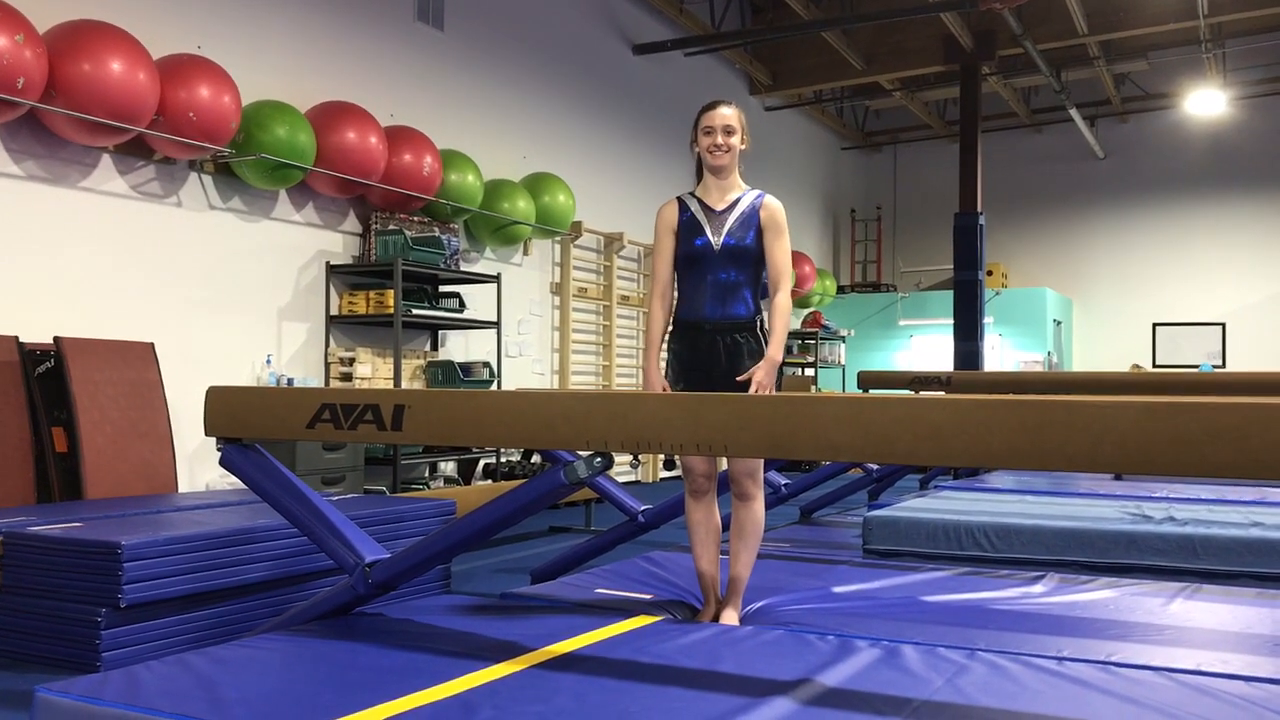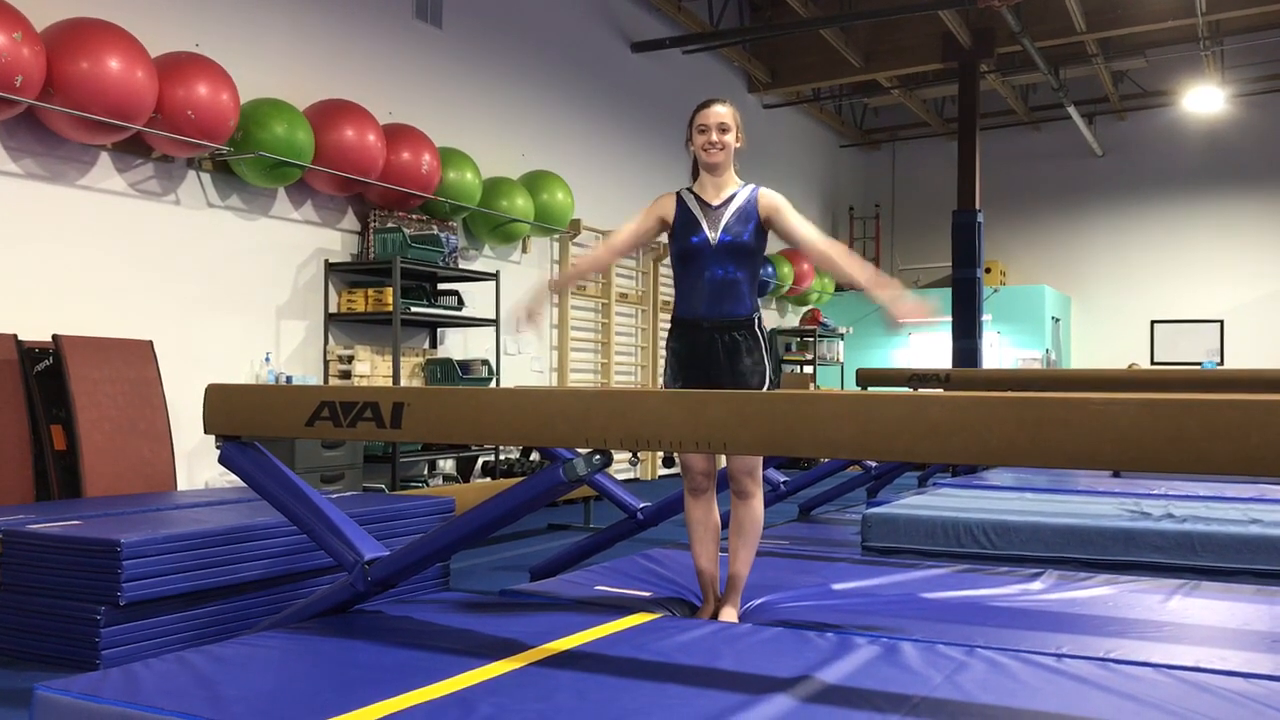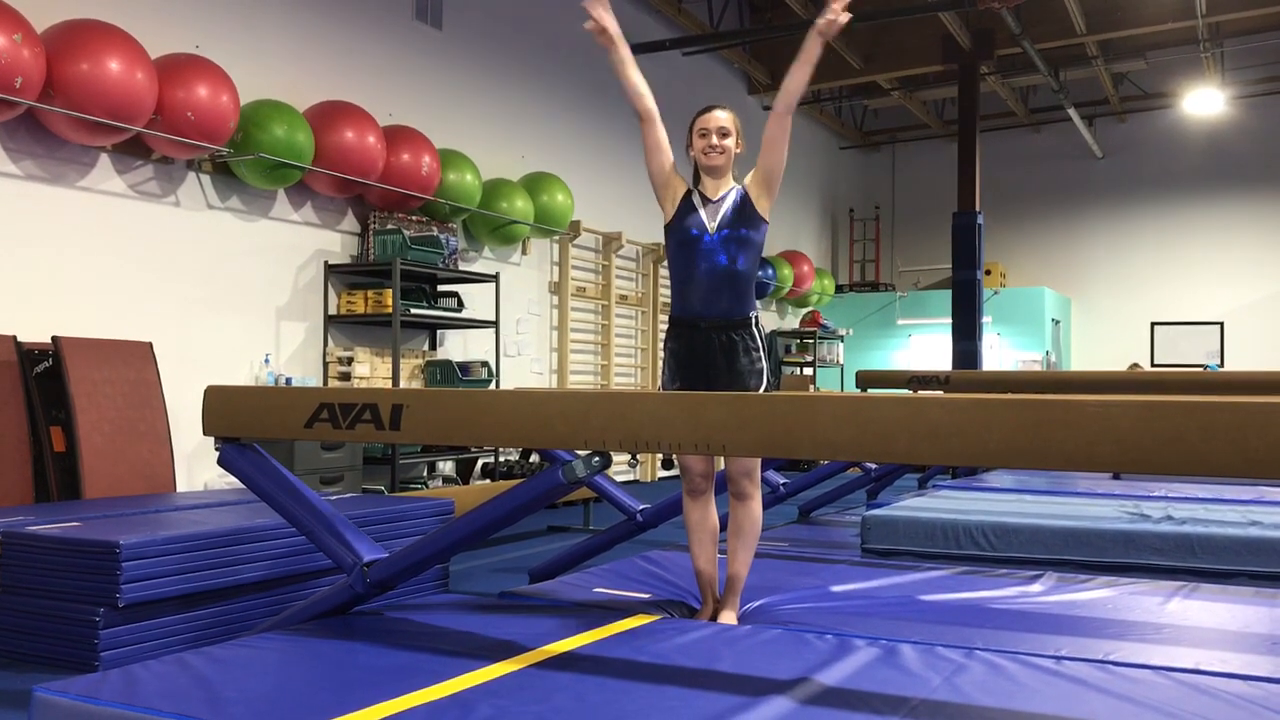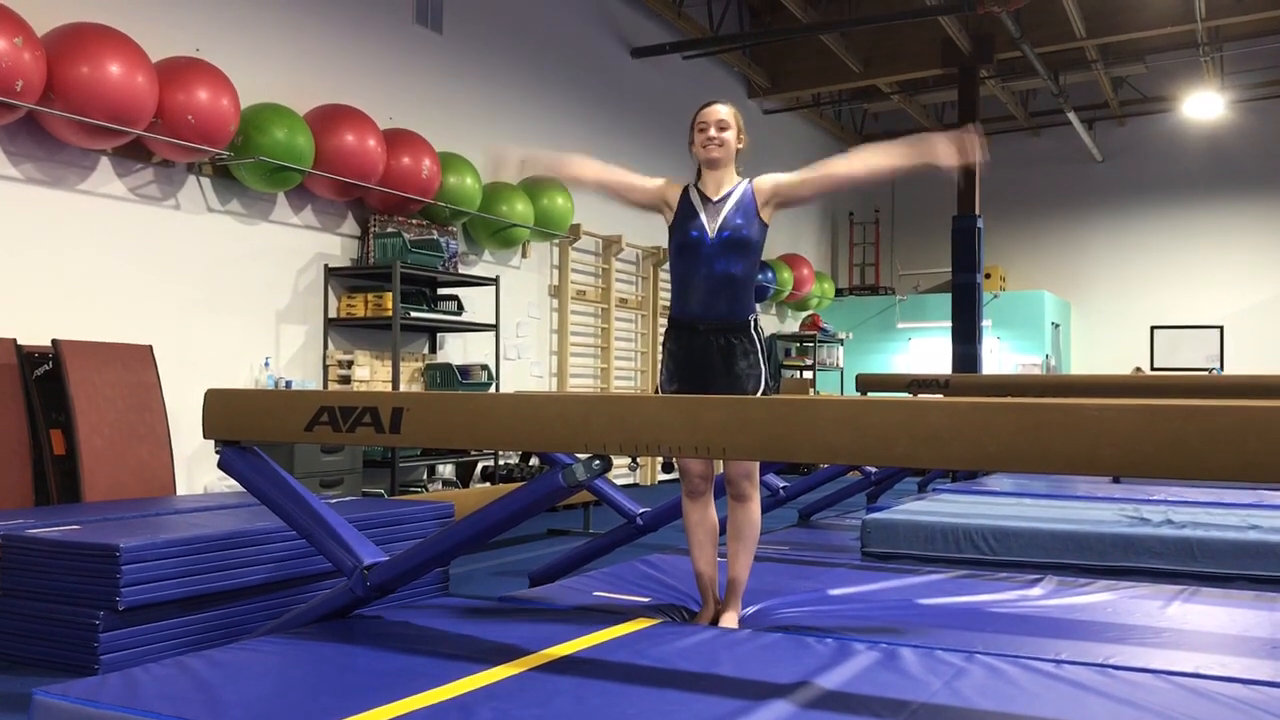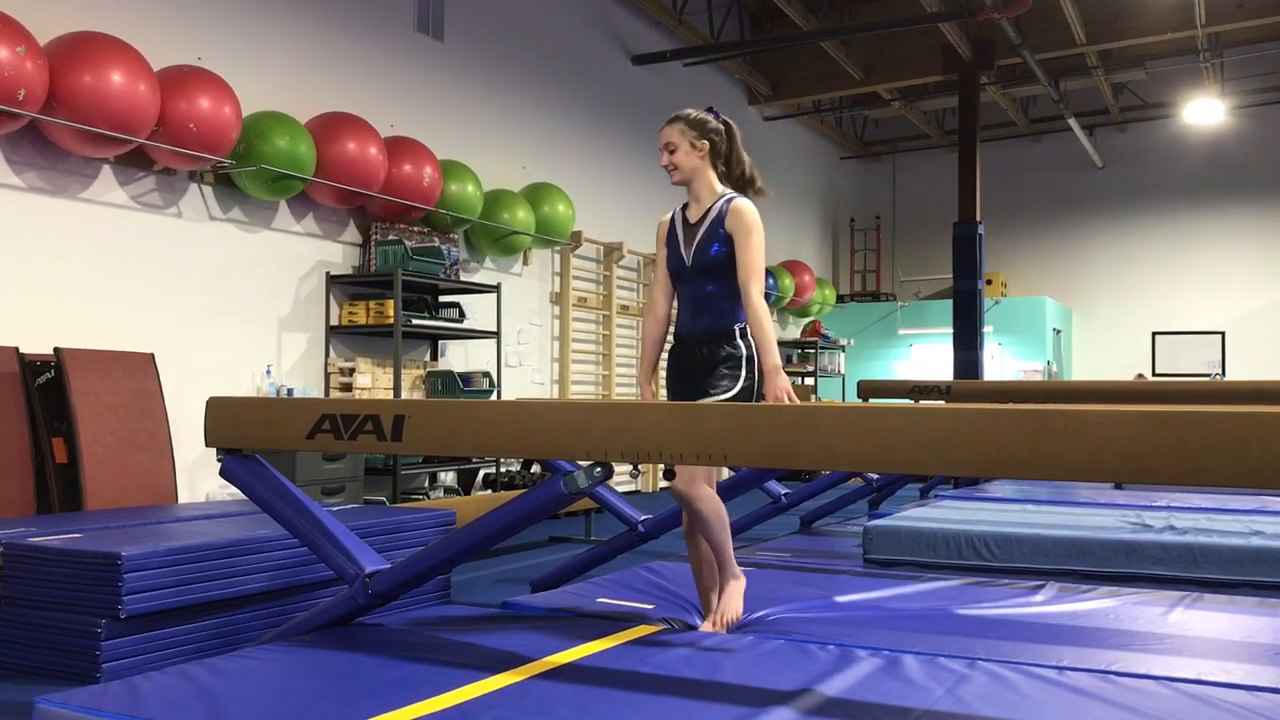
dt=0.5s
person 1, frame 1
left shoulder: (766, 208)
right shoulder: (674, 212)
left elbow: (781, 290)
right elbow: (660, 293)
left wrist: (772, 357)
right wrist: (652, 365)
left hip: (745, 348)
right hip: (689, 349)
left knee: (746, 480)
right knee: (697, 480)
left ankle: (733, 602)
right ankle: (709, 599)
person 1, frame 2
left shoulder: (762, 201)
right shoulder: (670, 206)
left elbow: (820, 246)
right elbow: (610, 249)
left wrist: (886, 290)
right wrist: (550, 290)
left hip: (743, 343)
right hip: (687, 345)
left knee: (745, 478)
right knee: (696, 478)
left ankle: (733, 599)
right ankle: (708, 596)
person 1, frame 3
left shoulder: (756, 195)
right shoulder: (675, 196)
left elbow: (783, 113)
right elbow: (647, 117)
left hip: (741, 346)
right hip: (686, 346)
left knee: (743, 480)
right knee: (696, 479)
left ankle: (731, 601)
right ankle: (706, 597)
person 1, frame 4
left shoulder: (760, 194)
right shoulder: (673, 197)
left elbow: (842, 169)
right elbow: (603, 174)
left wrist: (922, 151)
right wrist: (538, 162)
left hip: (738, 345)
right hip: (683, 346)
left knee: (742, 483)
right knee: (694, 482)
left ankle: (732, 603)
right ankle: (708, 599)
person 1, frame 5
left shoulder: (740, 212)
right shoulder: (669, 225)
left elbow: (752, 295)
right elbow: (659, 306)
left wrist: (773, 367)
right wrist: (646, 376)
left hip: (730, 355)
right hip: (685, 358)
left knee: (690, 482)
right knee: (693, 492)
left ankle: (731, 576)
right ankle: (711, 609)
